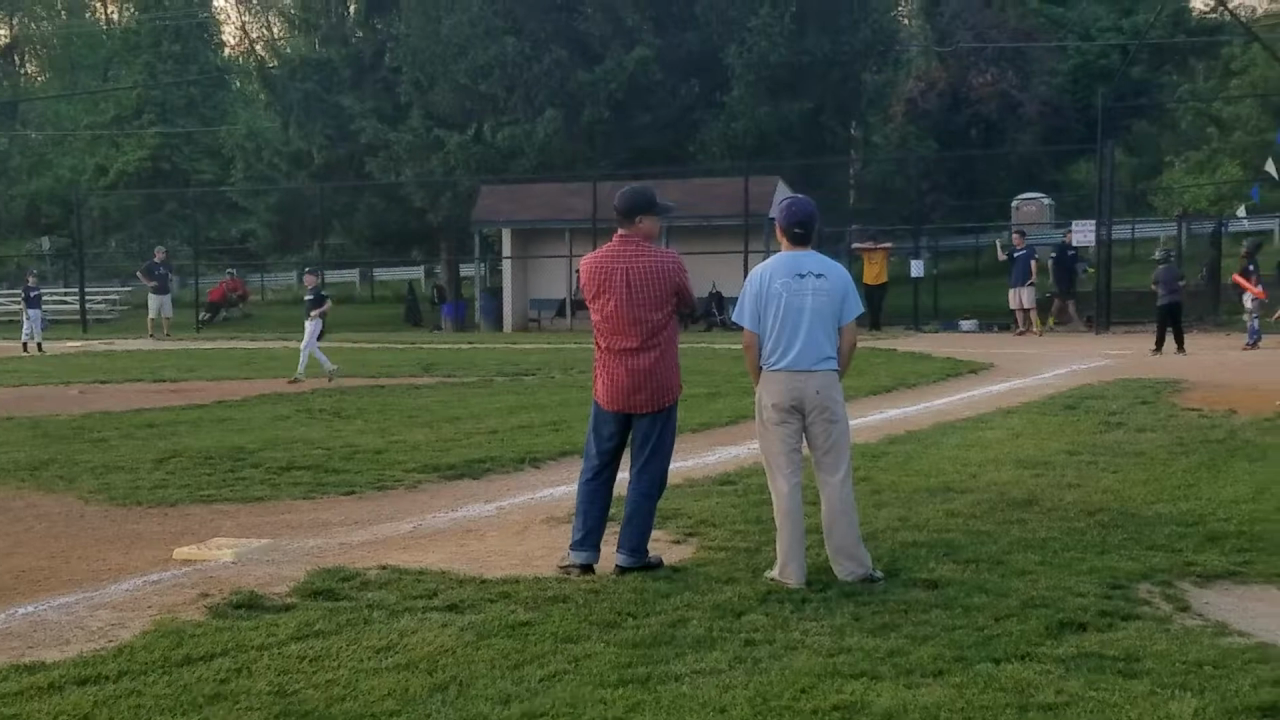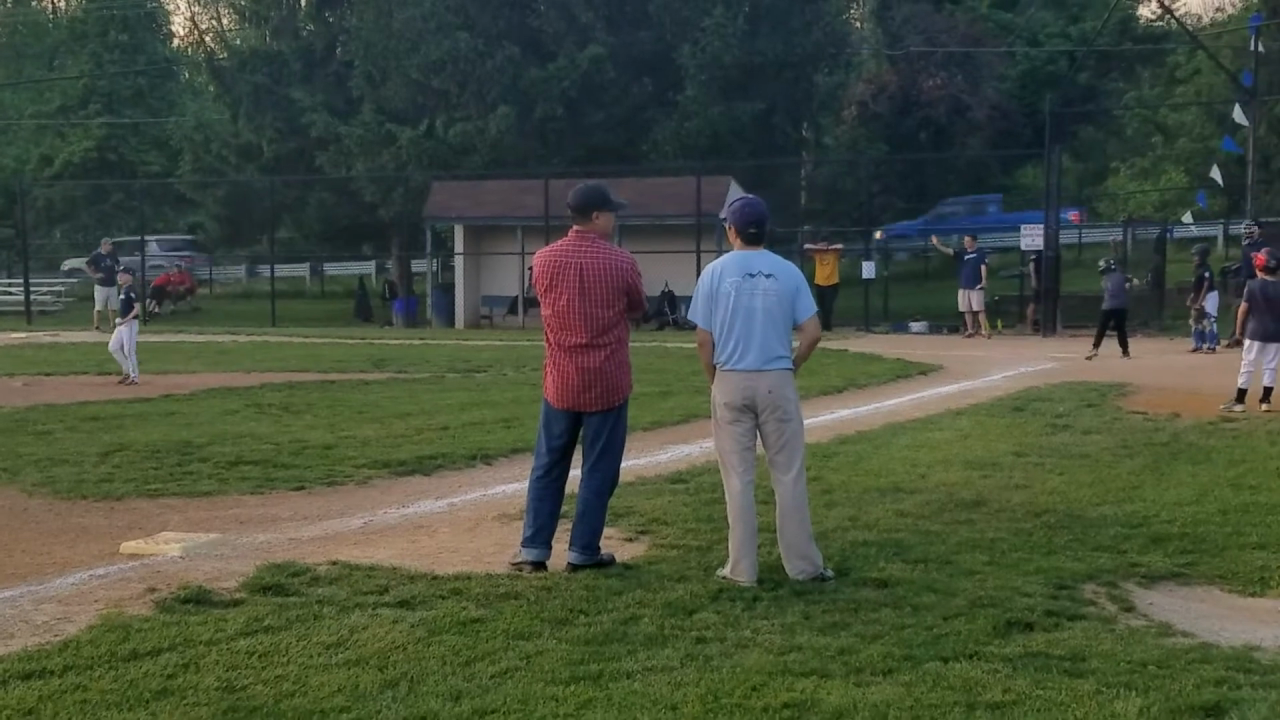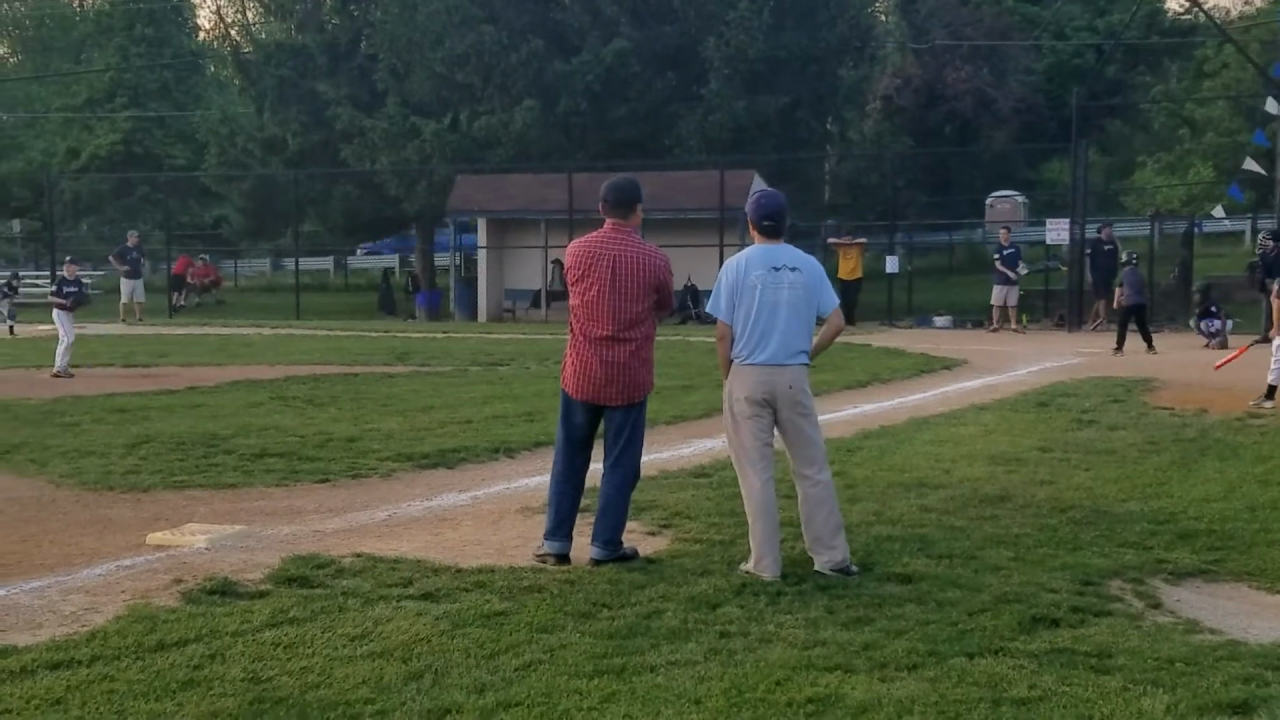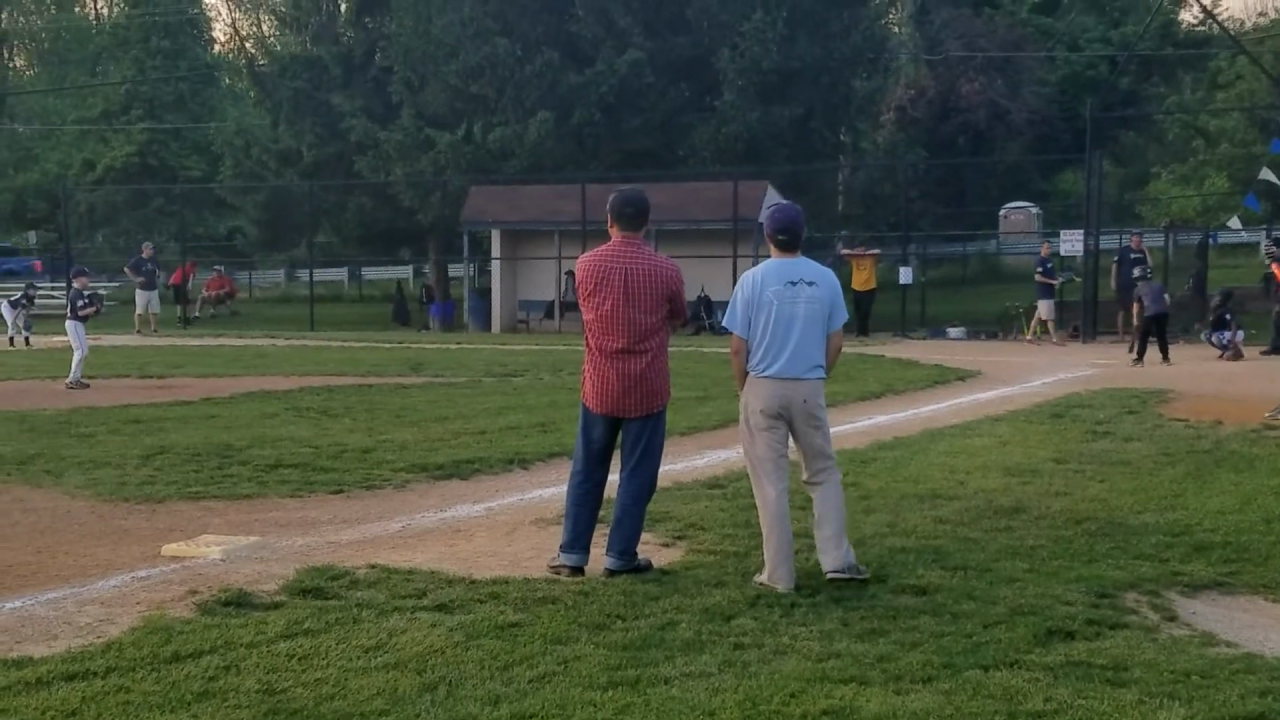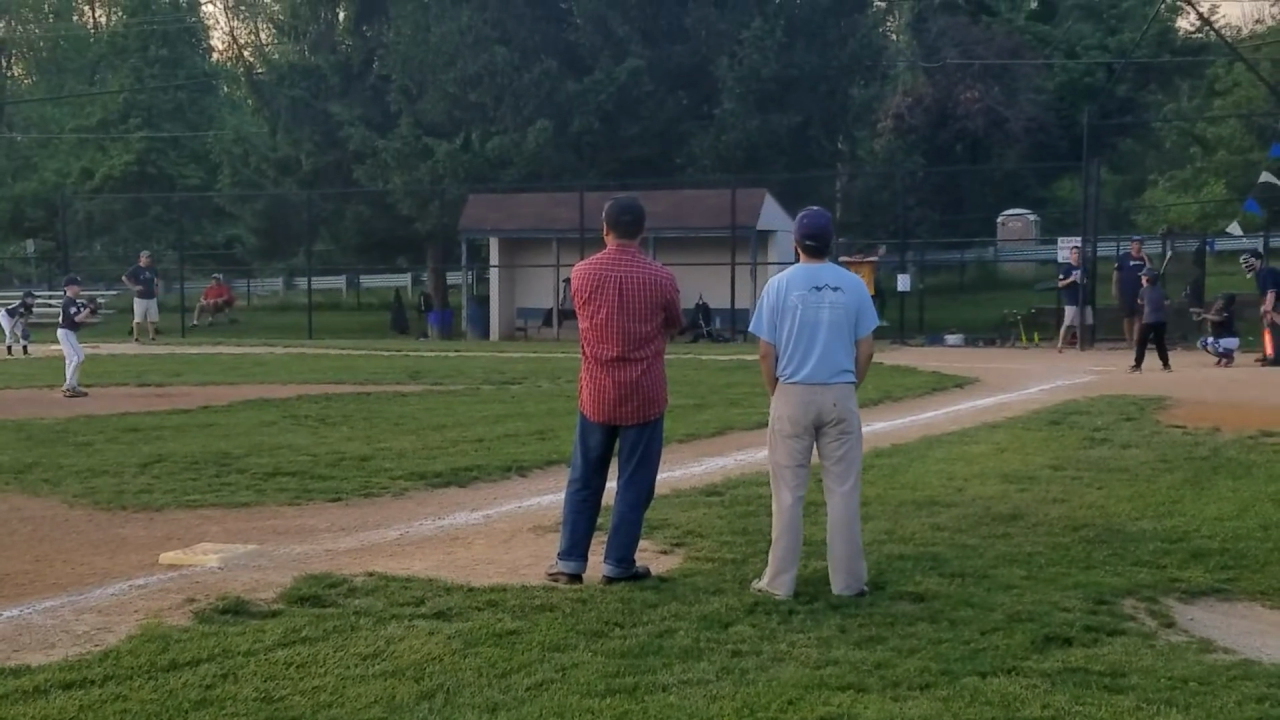
dt=1s
person 1, frame 1
left shoulder: (762, 274)
right shoulder: (836, 273)
left elbow: (750, 341)
right elbow: (849, 338)
left wrist: (759, 384)
left hip: (776, 384)
right hip: (823, 383)
left knee: (785, 480)
right knee: (835, 478)
left ankle: (790, 570)
right ankle: (851, 566)
person 1, frame 2
left shoulder: (715, 272)
right shoulder: (788, 272)
left elbow: (704, 340)
right elbow: (812, 332)
left wrist: (715, 382)
right wrist: (794, 363)
left hip: (730, 384)
right hip: (777, 383)
left knee: (738, 479)
right knee: (789, 476)
left ankle: (742, 568)
right ankle: (803, 565)
person 1, frame 3
left shoulder: (737, 266)
right shoulder: (809, 265)
left elbow: (724, 333)
right elbow: (836, 324)
left wrist: (728, 378)
right wrist: (806, 356)
left hip: (748, 378)
right hip: (793, 378)
left knee: (756, 473)
right knee: (813, 469)
left ankle: (765, 563)
right ankle: (831, 556)
person 1, frame 4
left shoulder: (753, 280)
right shoulder: (825, 278)
left elbow: (739, 347)
right elbow: (836, 343)
left wrist: (744, 389)
left hip: (764, 390)
right hip: (809, 390)
left knee: (771, 484)
right knee: (824, 473)
left ankle: (779, 574)
right ankle: (838, 559)
person 1, frame 5
left shoulder: (780, 284)
right shoulder: (854, 285)
left elbow: (766, 352)
right elbow: (866, 350)
left wrist: (776, 394)
left hip: (793, 397)
right hip: (840, 397)
left knee: (788, 492)
right knee: (843, 491)
left ankle: (779, 581)
right ankle: (847, 580)
person 2, frame 1
left shoulder: (591, 264)
right shoulder: (668, 263)
right elbow: (687, 305)
left hip: (611, 383)
right hip: (656, 383)
left knee: (597, 469)
right knee: (647, 473)
left ankle: (581, 553)
right ankle: (631, 555)
person 2, frame 2
left shoulder: (543, 260)
right shoulder: (621, 262)
right elbow: (638, 310)
left hip: (560, 380)
right hip: (607, 381)
left knee: (547, 467)
right knee: (599, 470)
left ankle: (533, 551)
right ankle: (583, 552)
person 2, frame 3
left shoulder: (576, 251)
right shoulder: (655, 259)
right elbow: (665, 310)
left hip: (581, 372)
right hip: (629, 375)
left knee: (569, 460)
right knee: (620, 463)
left ankle: (555, 543)
right ankle: (605, 546)
person 2, frame 4
left shoulder: (586, 265)
right shoulder: (666, 270)
right elbow: (679, 319)
left hip: (600, 385)
right hip: (646, 387)
left knee: (587, 472)
right knee: (637, 475)
left ankle: (571, 554)
right ankle: (620, 557)
person 2, frame 5
left shoulder: (581, 273)
right shoulder: (661, 277)
right elbow: (674, 326)
left hip: (596, 393)
right hip: (643, 394)
left knee: (584, 480)
right knee: (635, 484)
left ankle: (570, 562)
right ankle: (618, 565)
